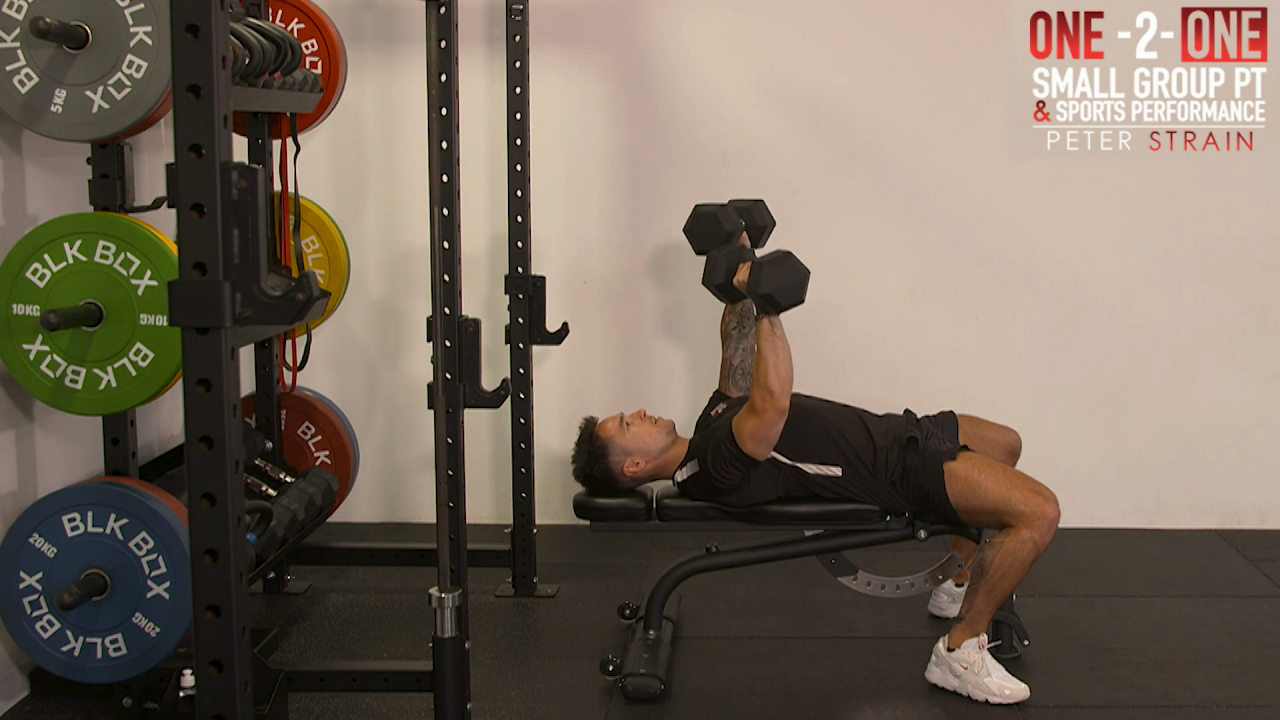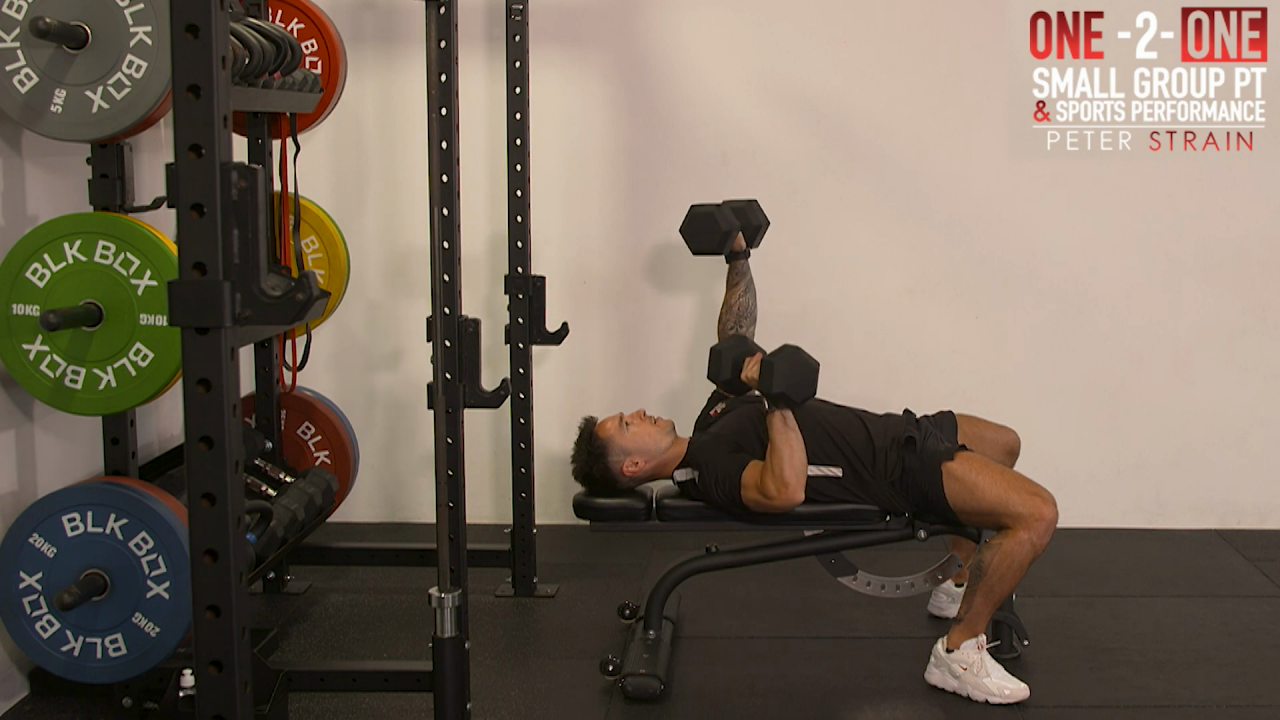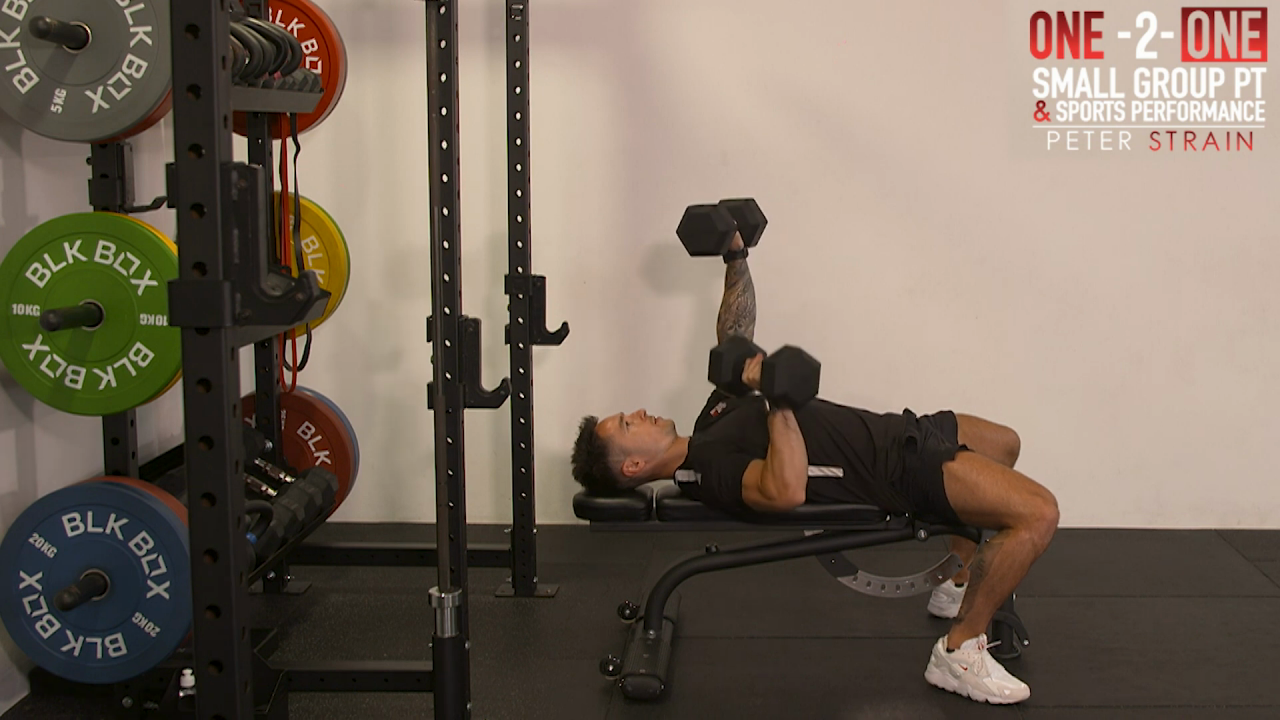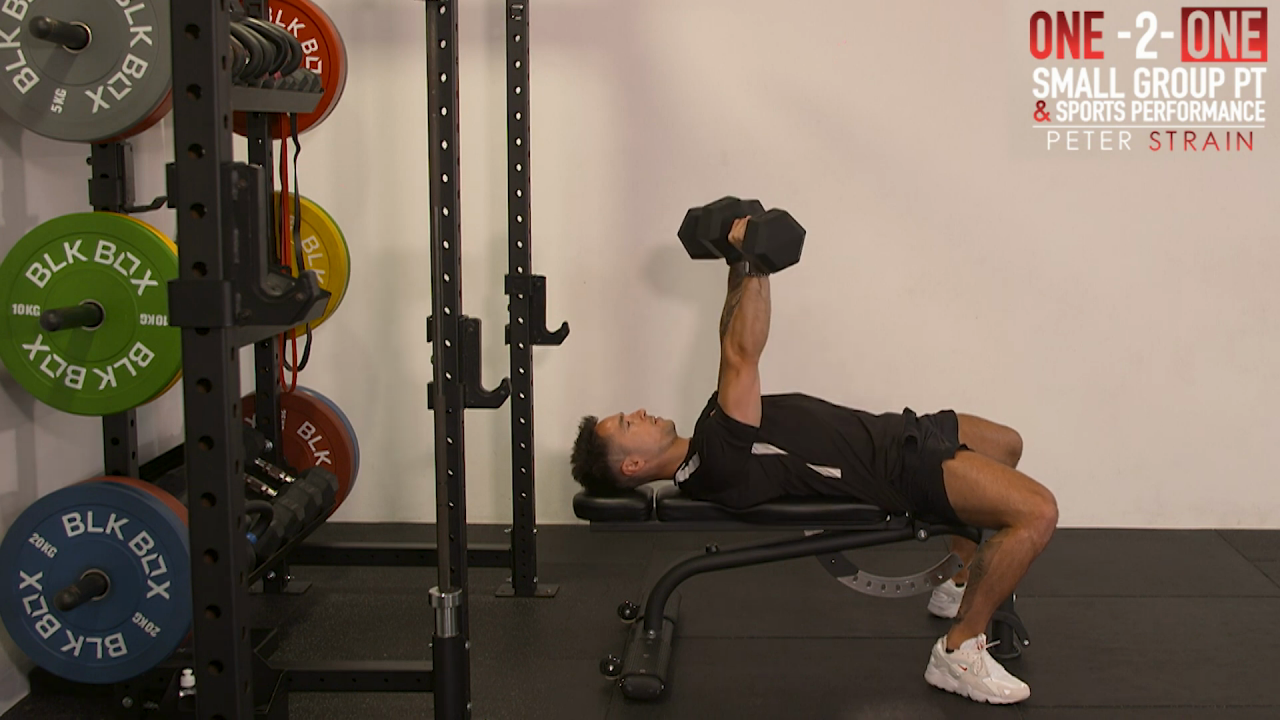
dt=1s
person 1, frame 1
left shoulder: (713, 423)
right shoulder: (712, 467)
left elbow: (736, 345)
right elbow: (773, 401)
left wrist: (740, 257)
right hip: (901, 470)
left knee: (1005, 444)
right knee: (1038, 512)
left ankle: (964, 586)
right ankle: (961, 653)
person 1, frame 2
left shoulder: (714, 422)
right shoulder: (707, 468)
left elbow: (736, 338)
right elbow: (788, 490)
left wrist: (738, 258)
right wrist: (775, 396)
right hip: (901, 471)
left knee: (1004, 444)
right knee: (1037, 513)
left ankle: (962, 587)
right ankle: (959, 653)
person 1, frame 3
left shoulder: (714, 419)
right shoulder: (710, 467)
left elbow: (736, 339)
right elbow: (789, 490)
left wrist: (735, 257)
right wrist: (774, 399)
right hip: (901, 471)
left knee: (1003, 443)
right knee: (1037, 512)
left ankle: (963, 586)
right ankle: (959, 653)
person 1, frame 4
left shoulder: (713, 426)
right shoulder: (714, 466)
left elbow: (734, 350)
right elbow: (742, 355)
left wrist: (740, 264)
right wrist: (757, 265)
right hip: (900, 469)
left knee: (1006, 445)
right knee: (1036, 511)
left ankle: (964, 586)
right ankle: (959, 654)
